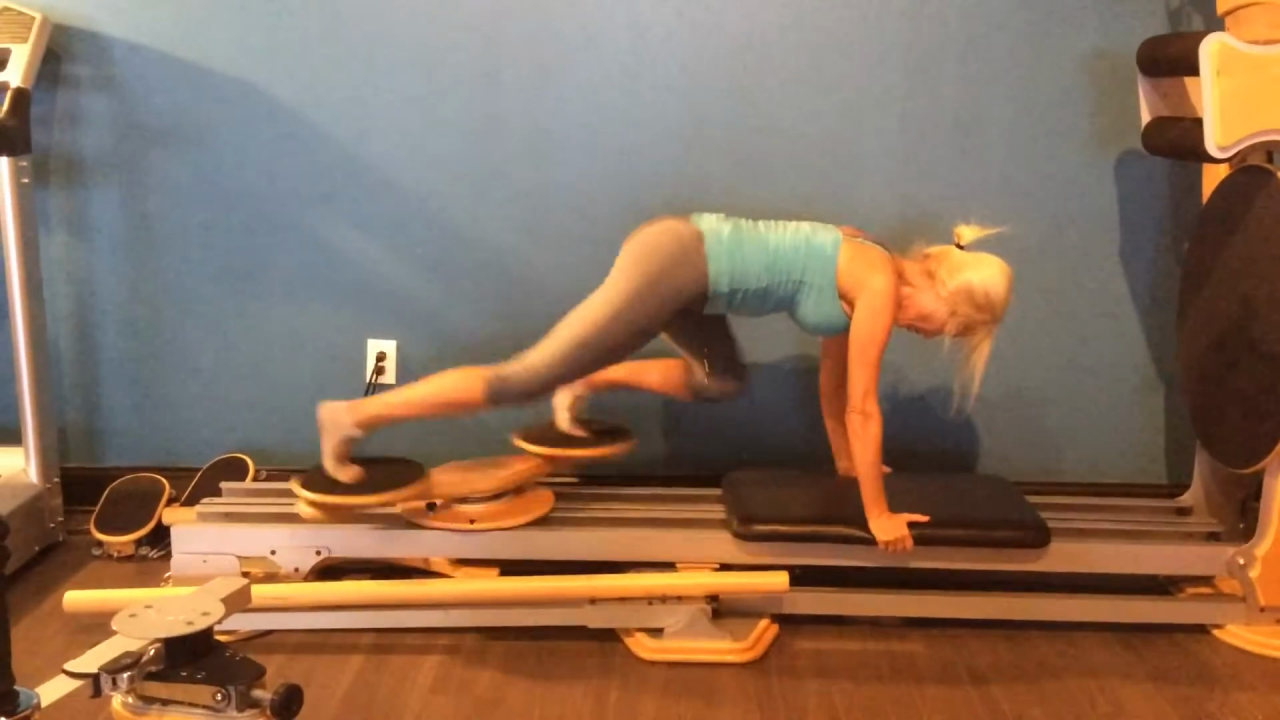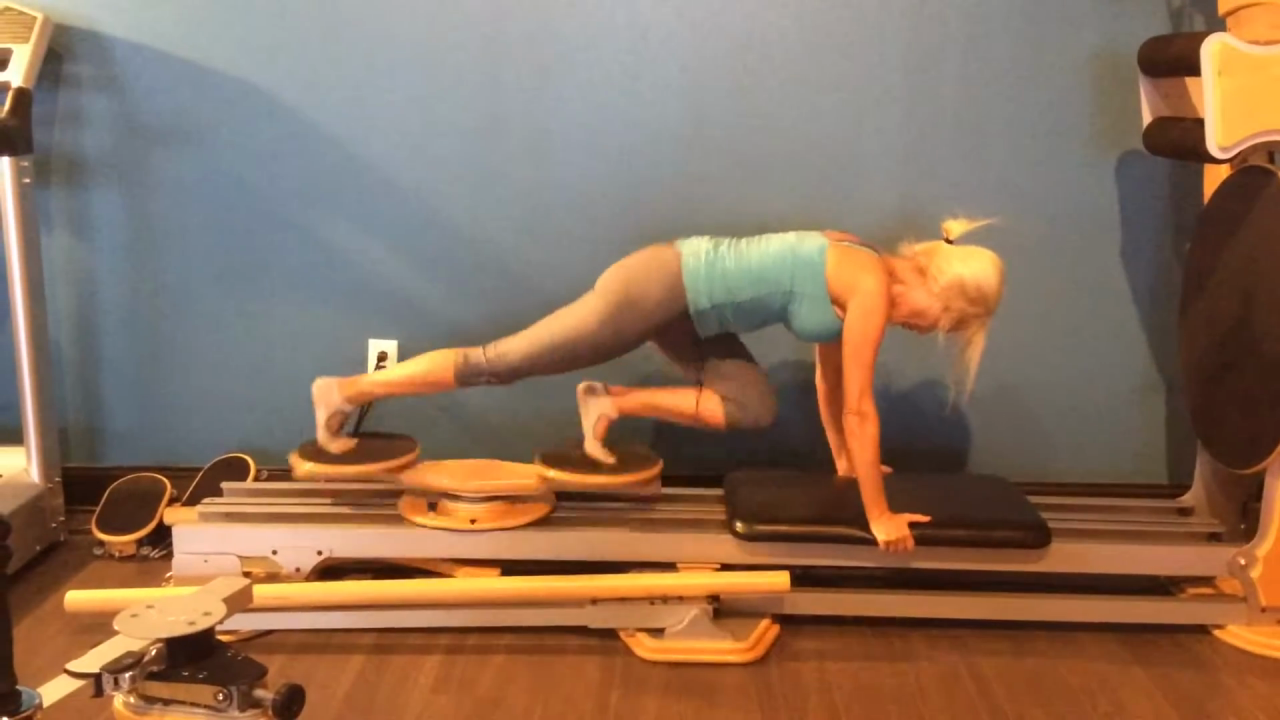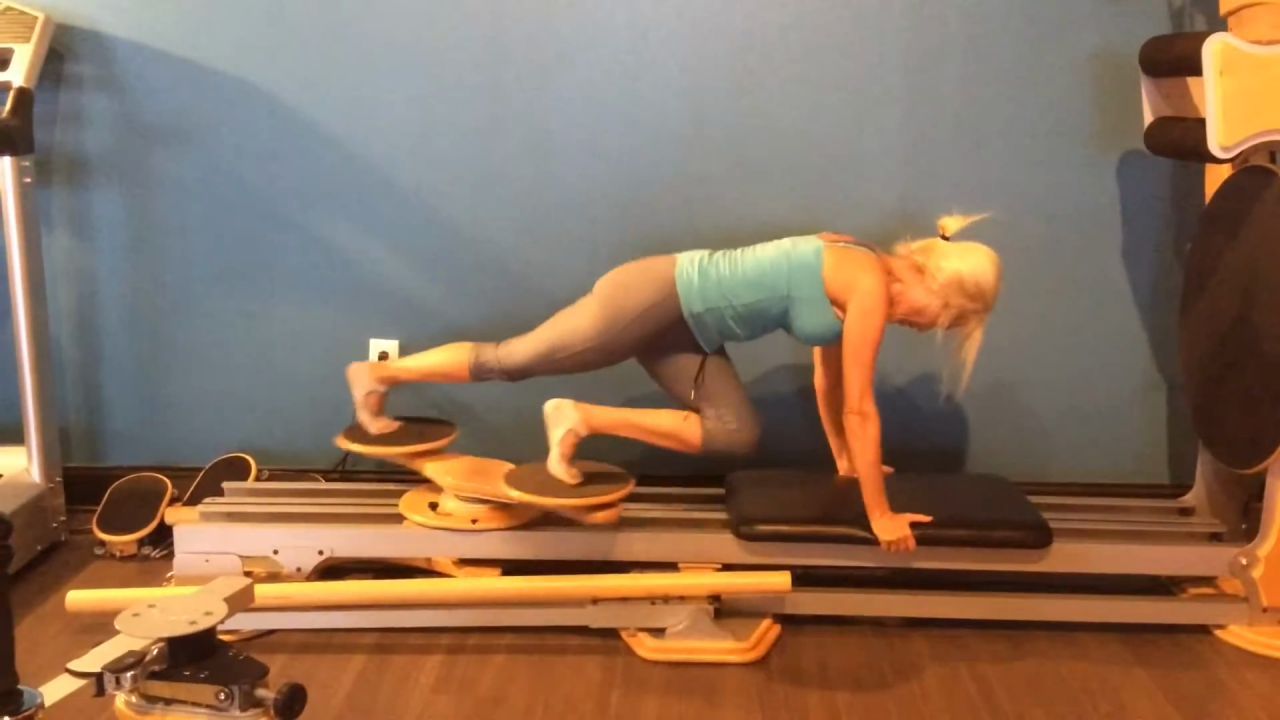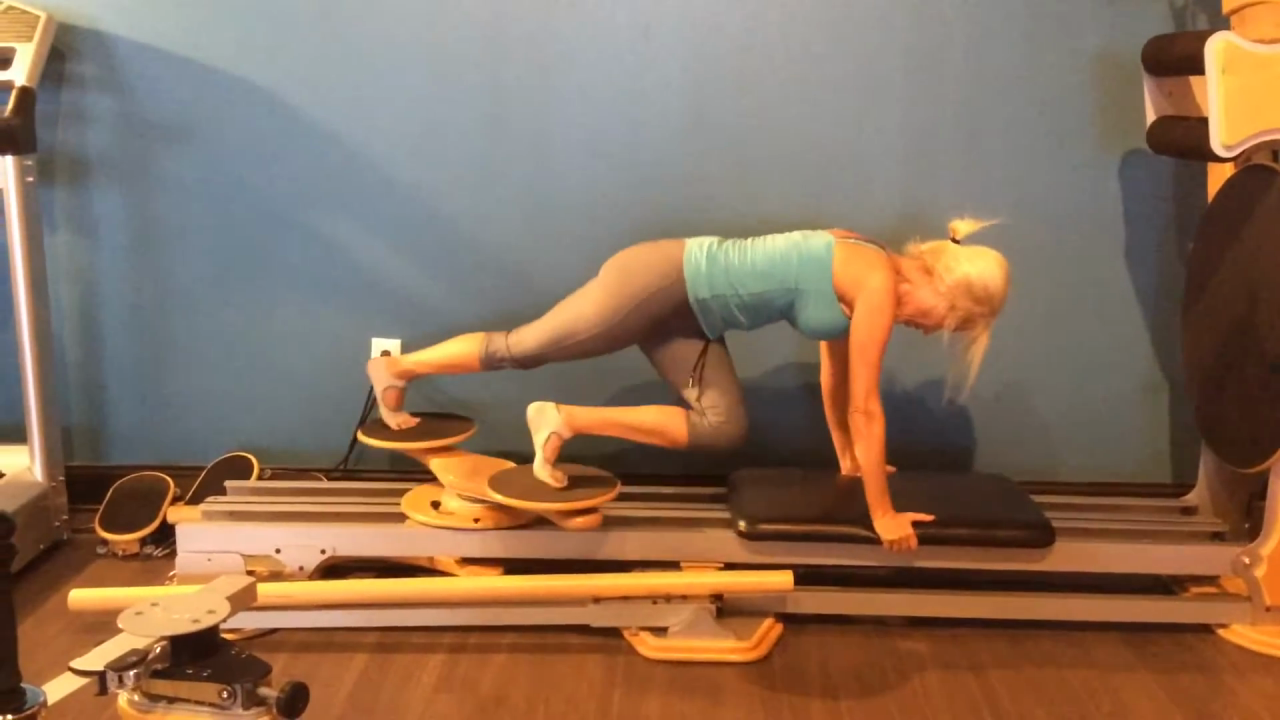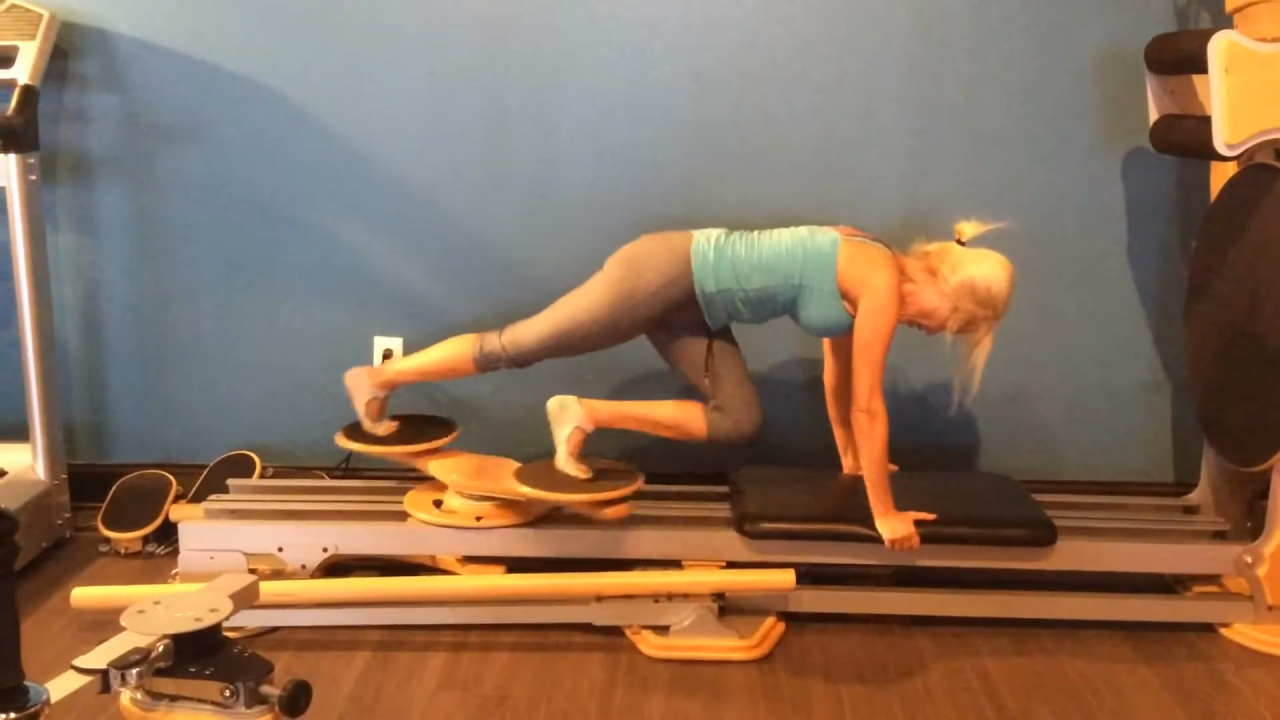
dt=0.2s
person 1, frame 1
left shoulder: (863, 272)
right shoulder: (882, 286)
left elbow: (834, 377)
right elbow: (861, 408)
left wrist: (846, 463)
right wrist: (877, 512)
left hip: (683, 249)
right hip: (675, 264)
left knee: (721, 378)
right knee: (525, 378)
left ankle: (593, 377)
right ankle: (352, 416)
person 1, frame 2
left shoulder: (856, 272)
right shoulder: (873, 285)
left elbow: (828, 376)
right elbow: (858, 409)
left wrist: (846, 465)
right wrist: (879, 514)
left hip: (681, 293)
right hip: (657, 293)
left knee: (756, 410)
right knee: (492, 364)
left ankle: (616, 403)
right ankle: (344, 391)
person 1, frame 3
left shoulder: (852, 275)
right shoulder: (870, 285)
left elbow: (828, 379)
right elbow: (859, 408)
left wrist: (847, 464)
right wrist: (880, 514)
left hip: (681, 321)
right hip: (652, 302)
left knee: (735, 436)
right knee: (507, 360)
left ankle: (582, 420)
right ankle: (376, 375)
person 1, frame 4
left shoulder: (861, 274)
right shoulder: (880, 284)
left elbow: (834, 378)
right elbow: (864, 406)
left wrist: (850, 462)
right wrist: (881, 512)
left hip: (683, 306)
right hip: (658, 284)
left knee: (723, 426)
right knee: (517, 348)
left ankle: (566, 421)
right ankle: (392, 369)
person 1, frame 5
left shoulder: (866, 274)
right shoulder: (884, 284)
left elbow: (836, 374)
right elbow: (866, 406)
left wrist: (851, 461)
right wrist: (884, 511)
left hip: (687, 294)
right hip: (663, 275)
left knee: (738, 421)
right knee: (512, 348)
left ankle: (584, 417)
right ankle: (373, 380)
